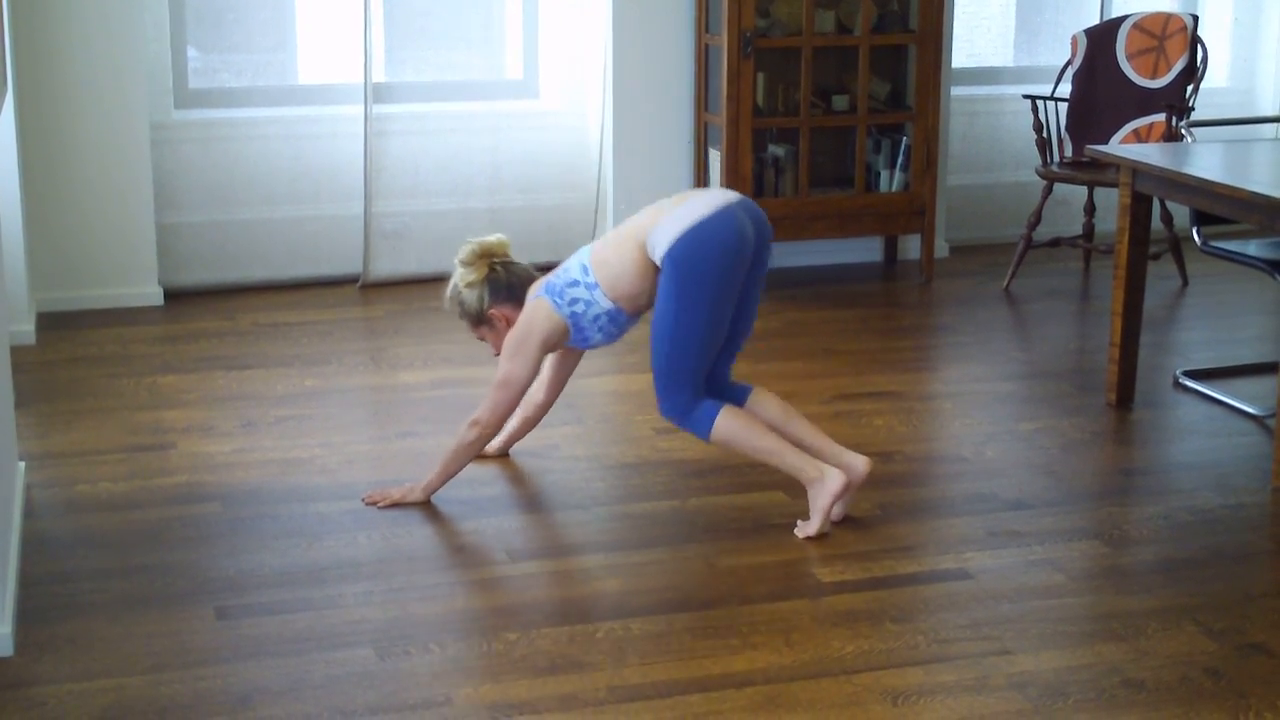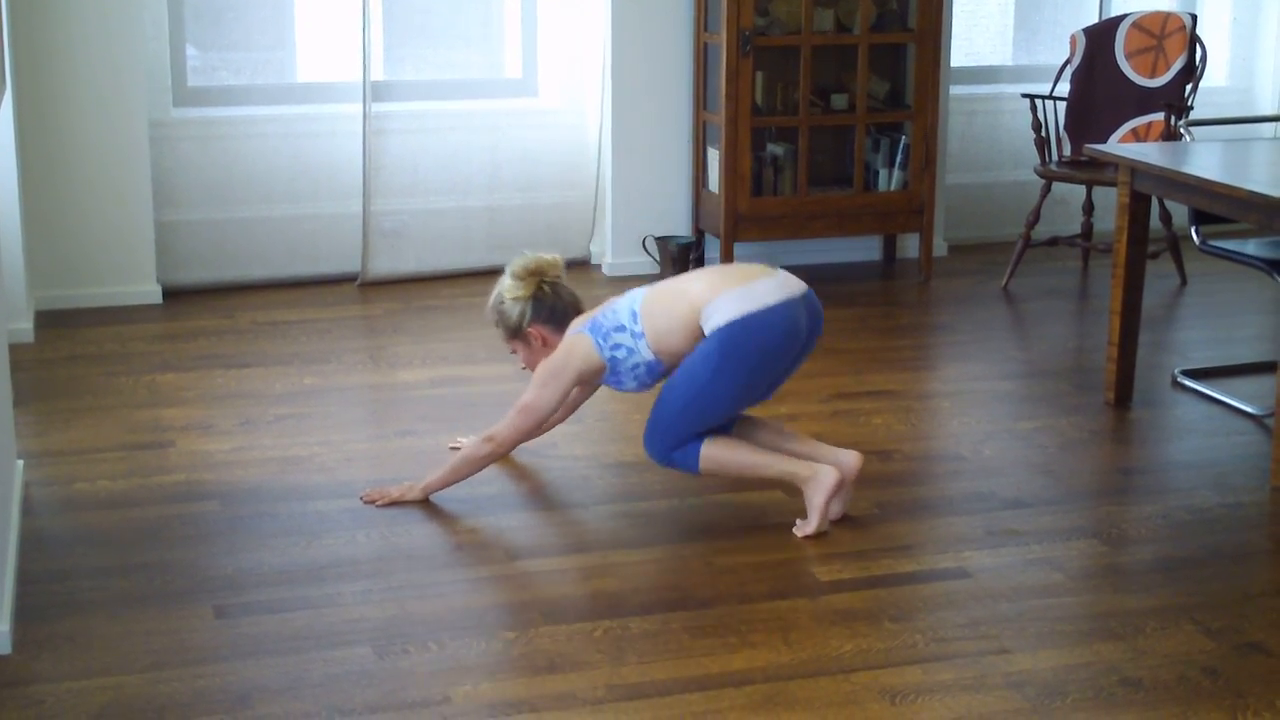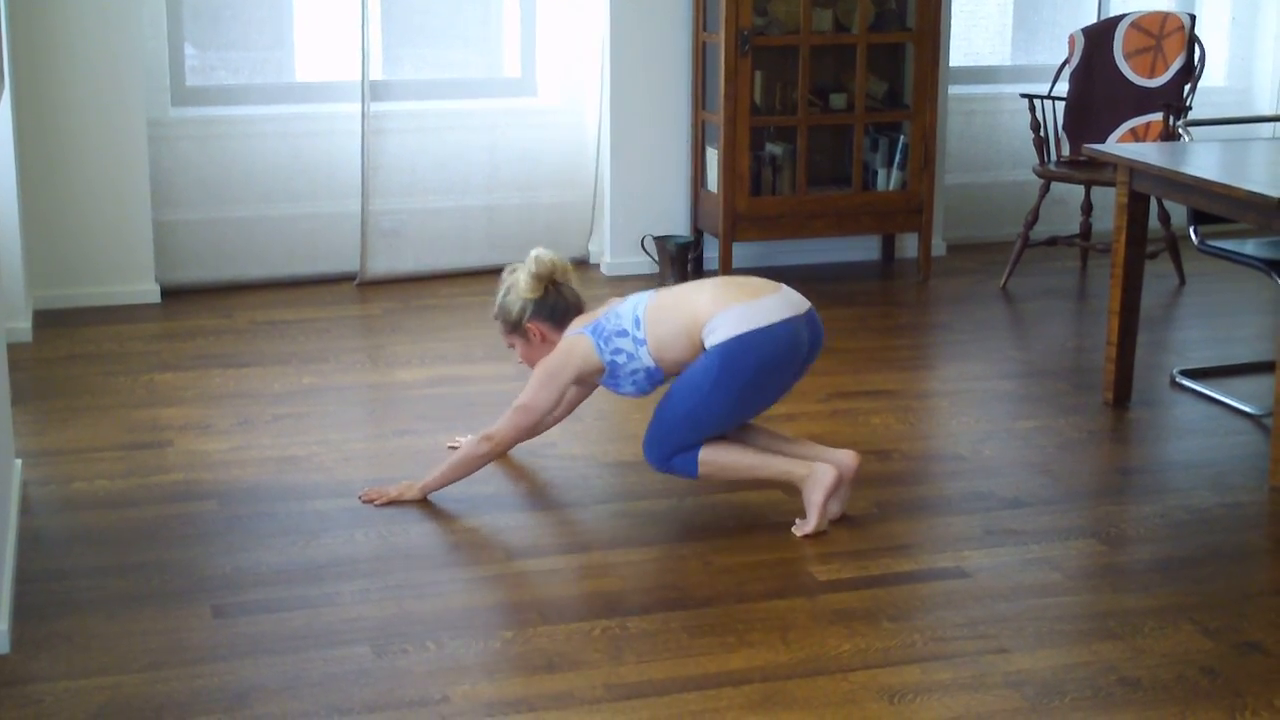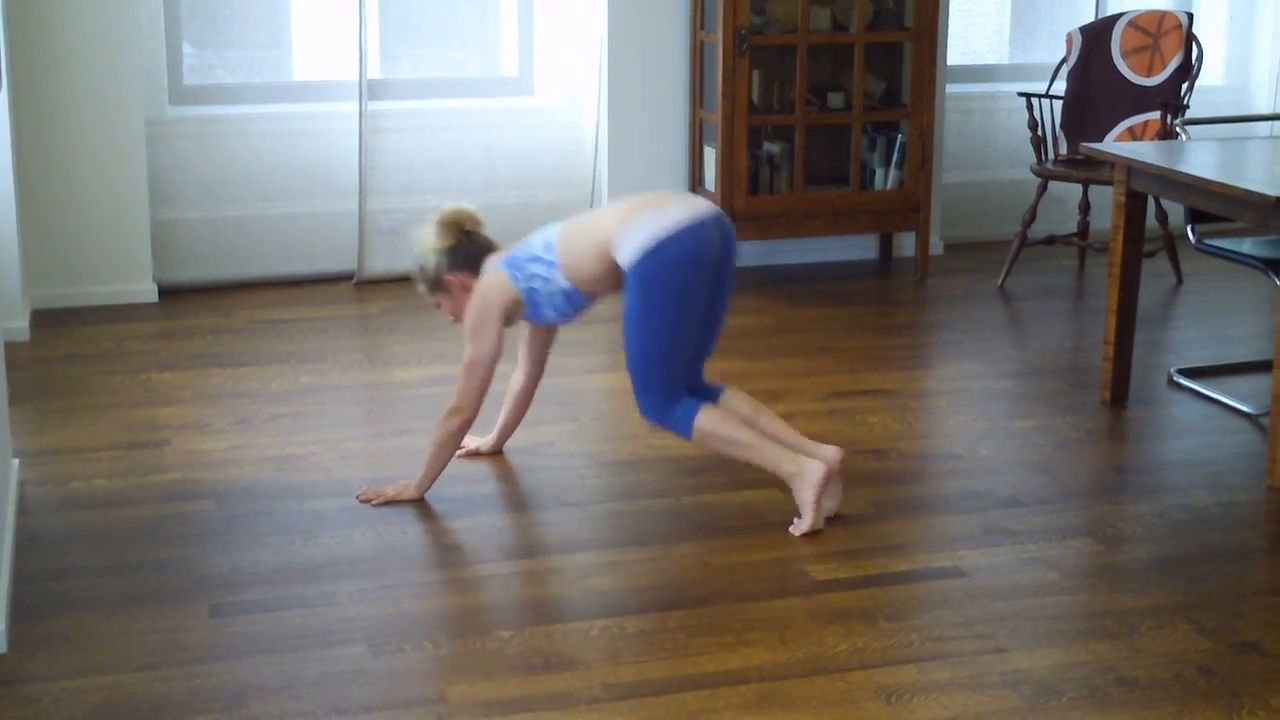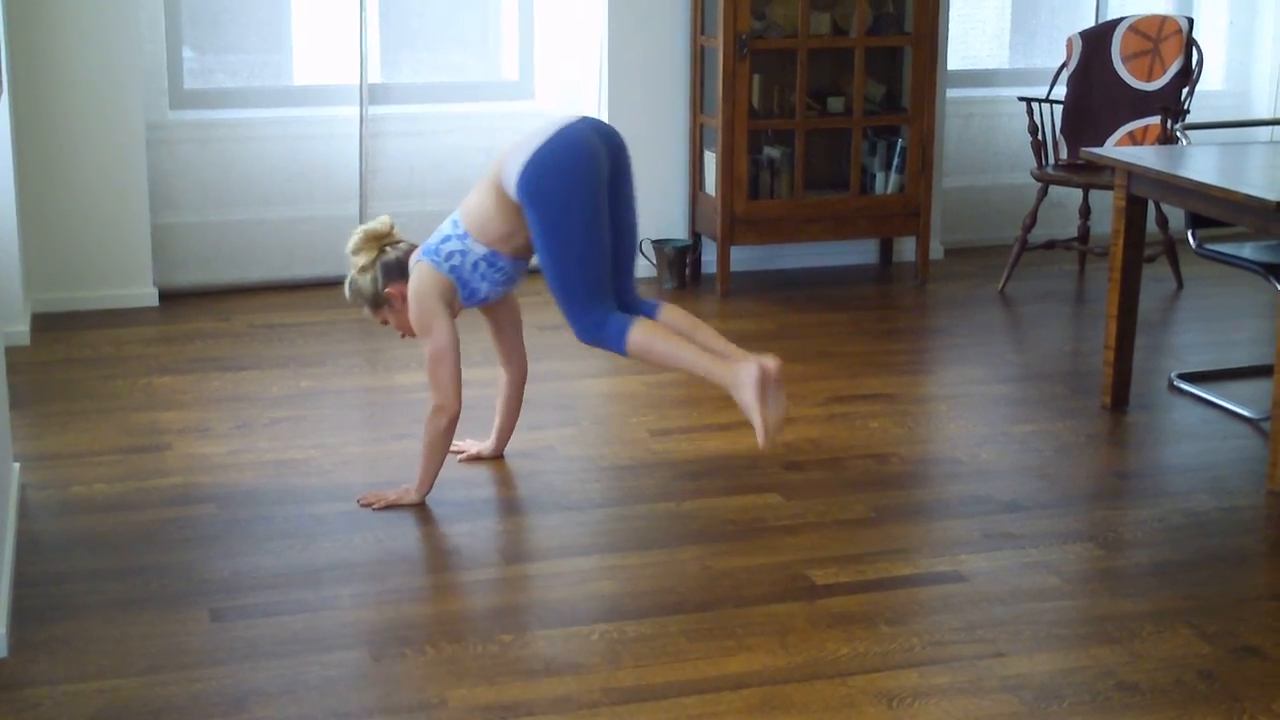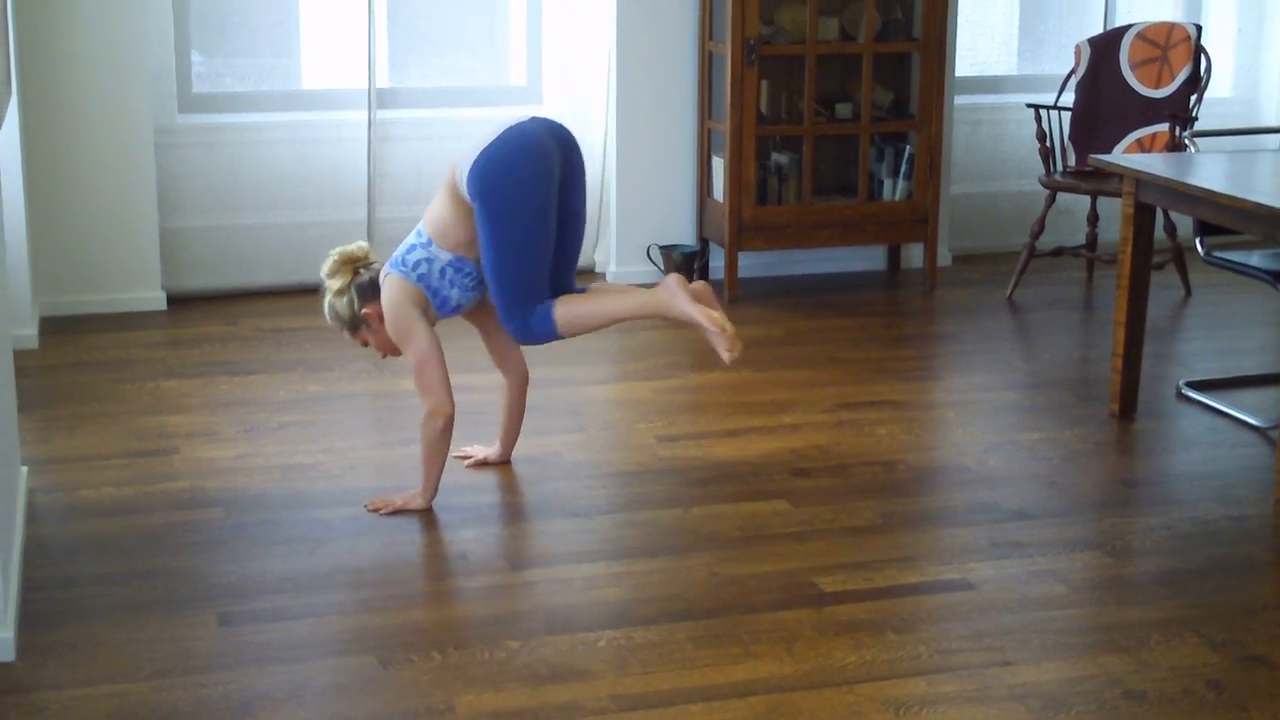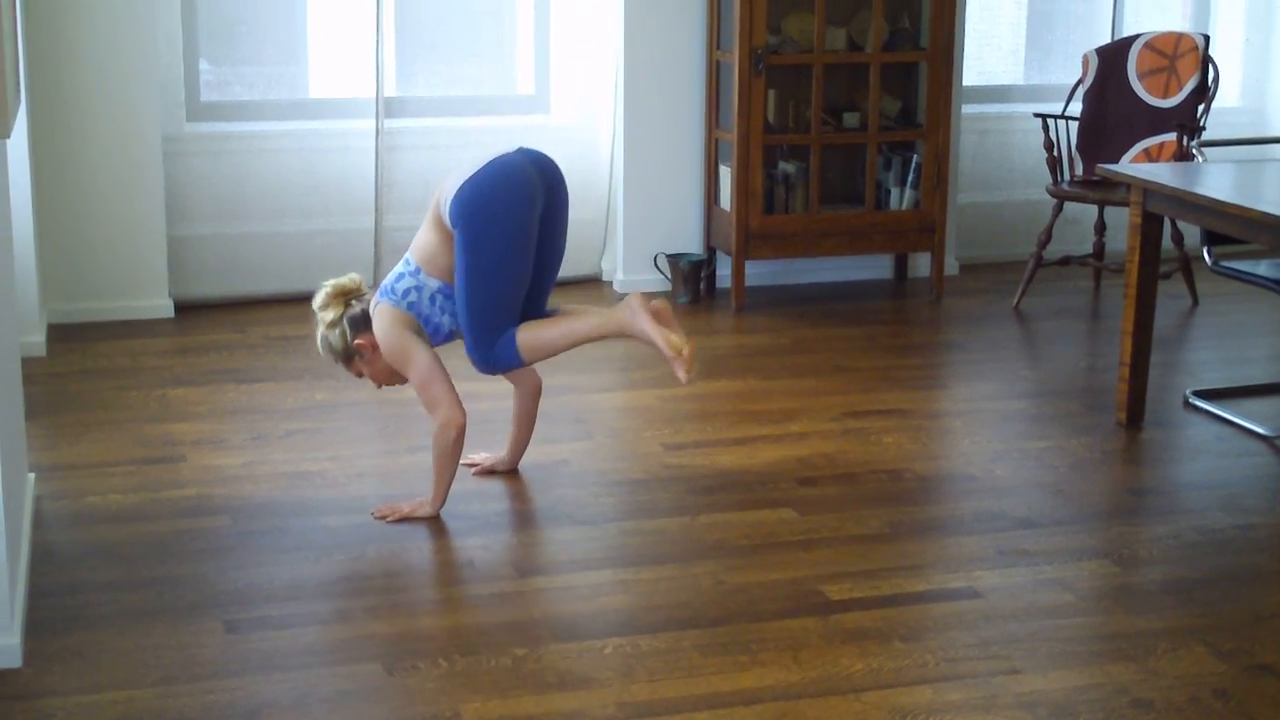
dt=0.2s
person 1, frame 1
left shoulder: (535, 321)
right shoulder: (561, 306)
left elbow: (483, 422)
right elbow: (546, 389)
left wrist: (424, 488)
right wrist: (502, 444)
left hip: (699, 240)
right hip: (739, 217)
left knee: (679, 401)
right knee: (710, 386)
left ankle: (820, 477)
right ankle: (844, 461)
person 1, frame 2
left shoulder: (573, 350)
right shoulder: (593, 331)
left elbow: (499, 438)
right elbow: (562, 406)
left wrist: (422, 488)
right wrist: (491, 445)
left hip: (755, 322)
right hip: (794, 303)
left knee: (667, 444)
right knee: (701, 424)
left ankle: (814, 474)
right ankle: (836, 458)
person 1, frame 3
left shoulder: (573, 349)
right shoulder: (600, 327)
left elbow: (498, 438)
right elbow: (558, 406)
left wrist: (420, 488)
right wrist: (492, 442)
left hip: (758, 337)
right hip: (797, 320)
left knee: (665, 451)
right knee: (698, 428)
left ankle: (812, 473)
right ankle: (831, 458)
person 1, frame 4
left shoulder: (489, 291)
right shoulder: (527, 276)
left elbow: (461, 409)
right elbow: (529, 374)
left wrist: (418, 486)
right wrist: (495, 440)
left hip: (664, 249)
right hip: (699, 222)
left knee: (662, 404)
right knee: (686, 390)
left ankle: (801, 468)
right ankle: (813, 452)
person 1, frame 5
left shoulder: (425, 286)
right shoulder: (471, 272)
left elbow: (446, 405)
right elbow: (515, 365)
left wrist: (419, 489)
right wrist: (496, 444)
left hip: (549, 168)
right hip: (588, 139)
left knee: (596, 322)
right knee: (626, 307)
left ankle: (738, 377)
right ankle: (746, 363)
person 1, frame 6
left shoulder: (398, 300)
right shoulder: (454, 291)
left elbow: (439, 409)
right elbow: (516, 372)
left wrist: (424, 495)
right wrist: (503, 449)
left hip: (508, 161)
right hip: (546, 139)
left knee: (527, 321)
right knee: (553, 301)
left ankle: (663, 299)
right ankle: (681, 299)
person 1, frame 7
left shoulder: (389, 327)
right shoulder: (425, 316)
left elbow: (451, 420)
right elbow: (529, 379)
left wrist: (434, 502)
right wrist: (512, 457)
left hip: (492, 191)
right hip: (534, 170)
left knee: (492, 352)
right knee: (526, 324)
left ankle: (624, 317)
right ankle: (637, 317)
